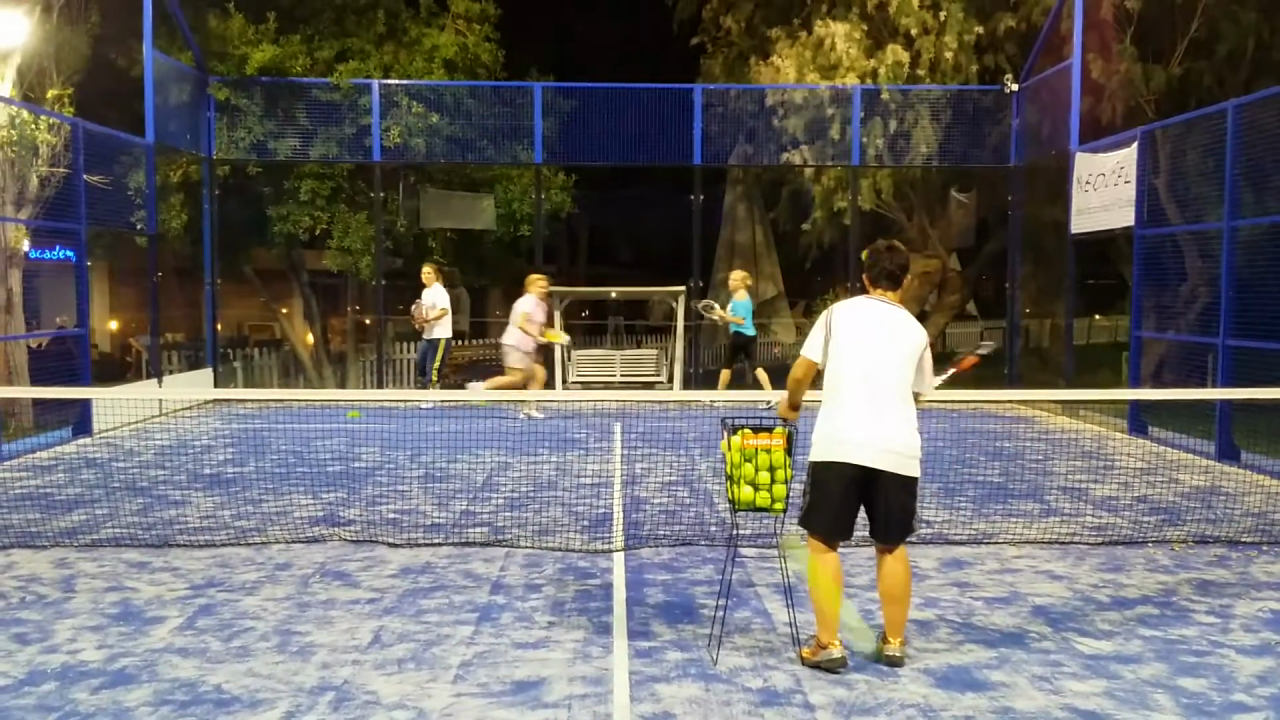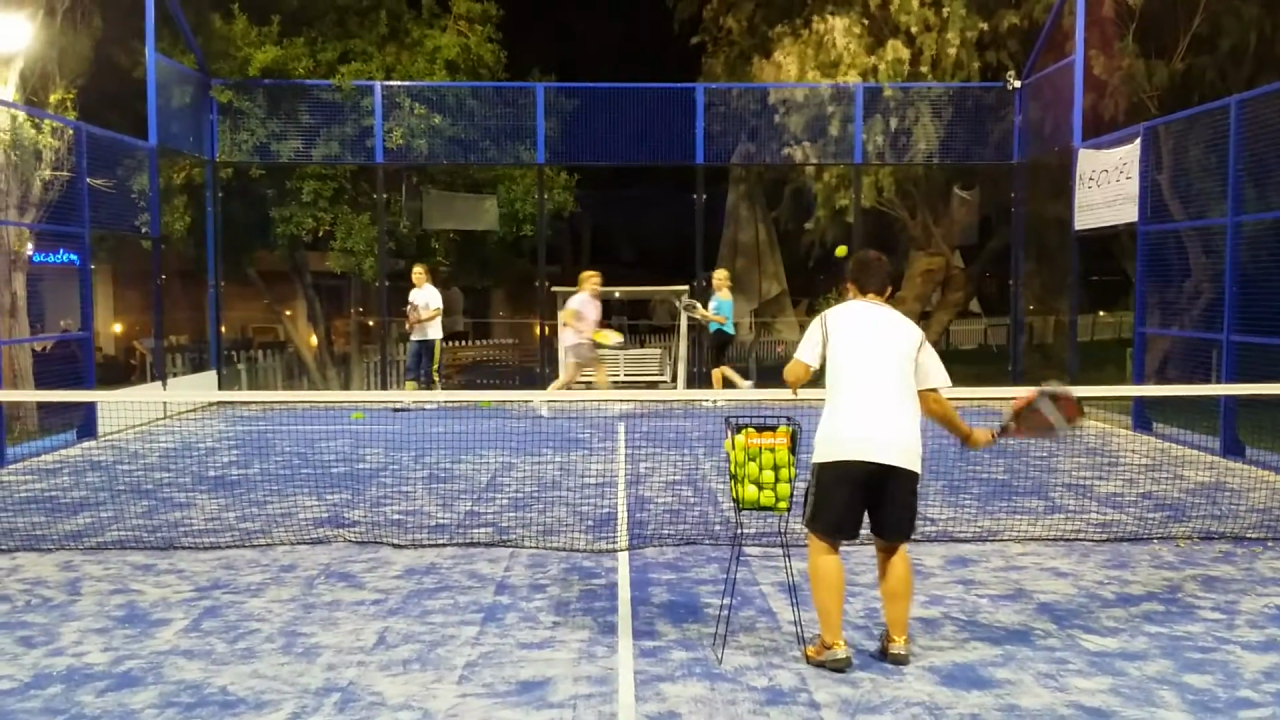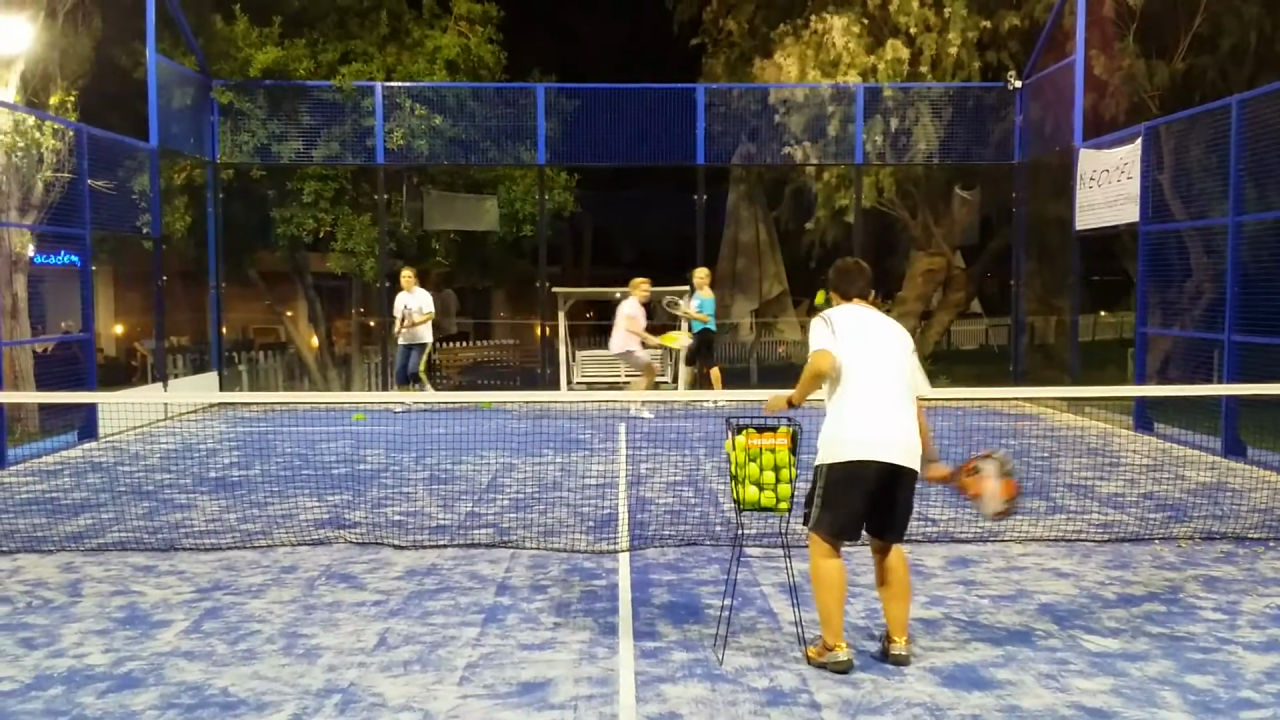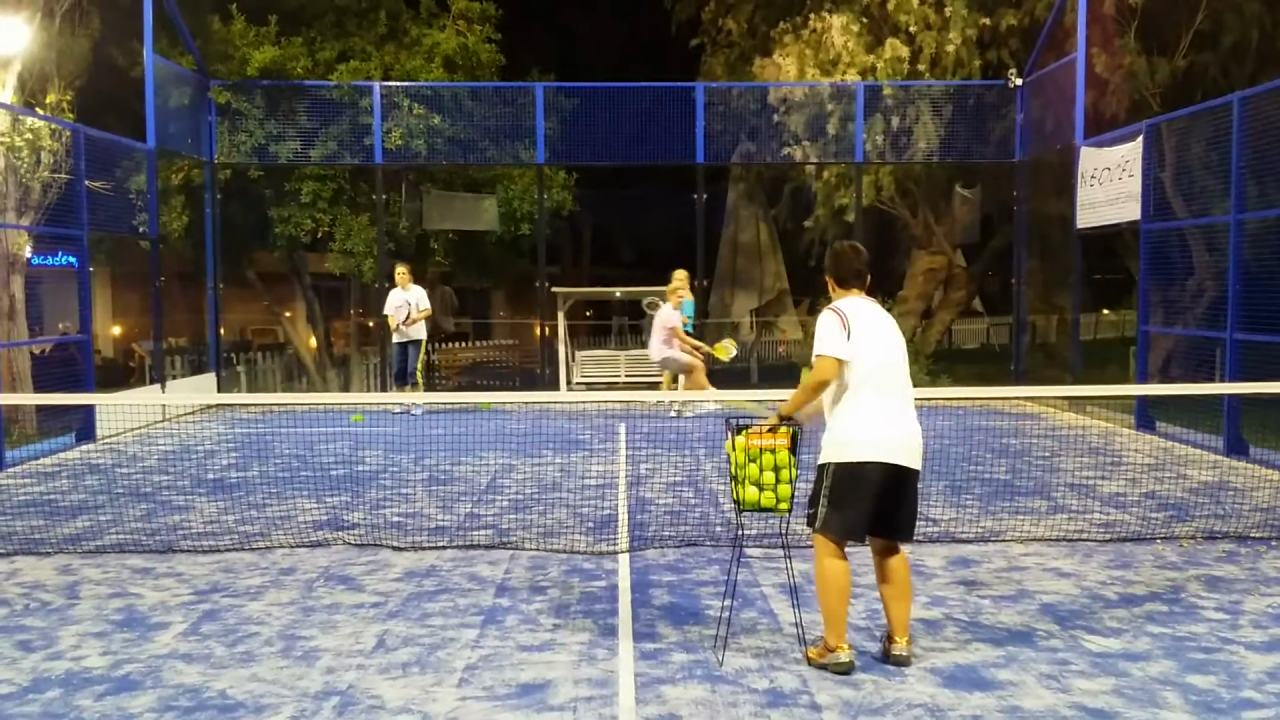
dt=0.2s
person 1, frame 1
left shoulder: (839, 312)
right shoulder: (916, 331)
left elbow: (801, 372)
left wrist: (791, 403)
left hip: (839, 446)
right hip: (897, 453)
left knee: (822, 543)
right knee: (891, 548)
left ankle: (828, 644)
right ankle: (893, 642)
person 1, frame 2
left shoulder: (833, 317)
right shoulder: (911, 330)
left elbow: (795, 374)
right elbow: (932, 400)
left wrist: (792, 381)
right wrist: (968, 433)
left hip: (843, 446)
right hip: (900, 451)
left knee: (823, 542)
right knee: (892, 545)
left ankle: (832, 645)
right ankle: (897, 641)
person 1, frame 3
left shoulder: (830, 319)
right shoulder: (897, 331)
left elbow: (822, 365)
right elbow: (913, 402)
left wrist: (792, 399)
right wrist: (931, 458)
left hip: (851, 446)
right hip: (902, 452)
left knee: (825, 542)
right knee: (888, 544)
left ankle: (834, 647)
right ankle: (898, 641)
person 1, frame 4
left shoulder: (836, 314)
right shoulder: (885, 319)
left elbow: (823, 374)
left wrist: (786, 411)
right wrist: (820, 407)
left hip: (855, 448)
right hip: (904, 448)
left knee: (830, 542)
right knee: (889, 545)
left ankle: (835, 648)
right ankle: (899, 641)
